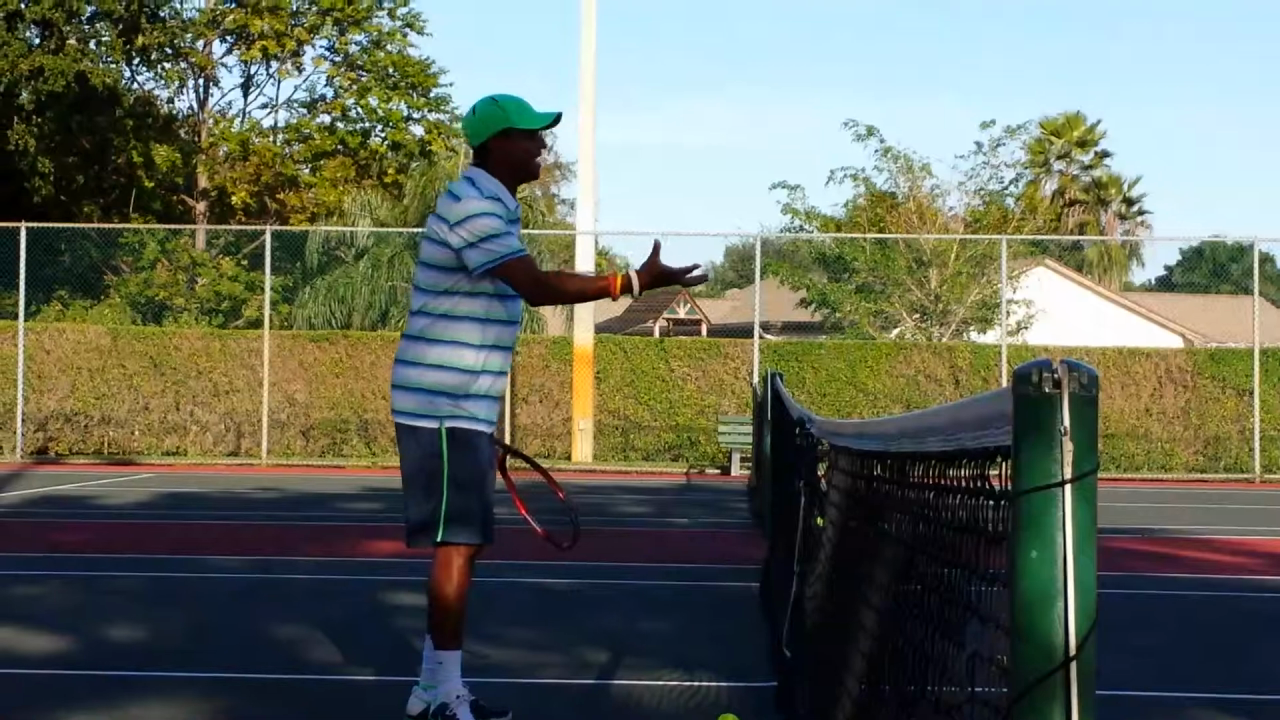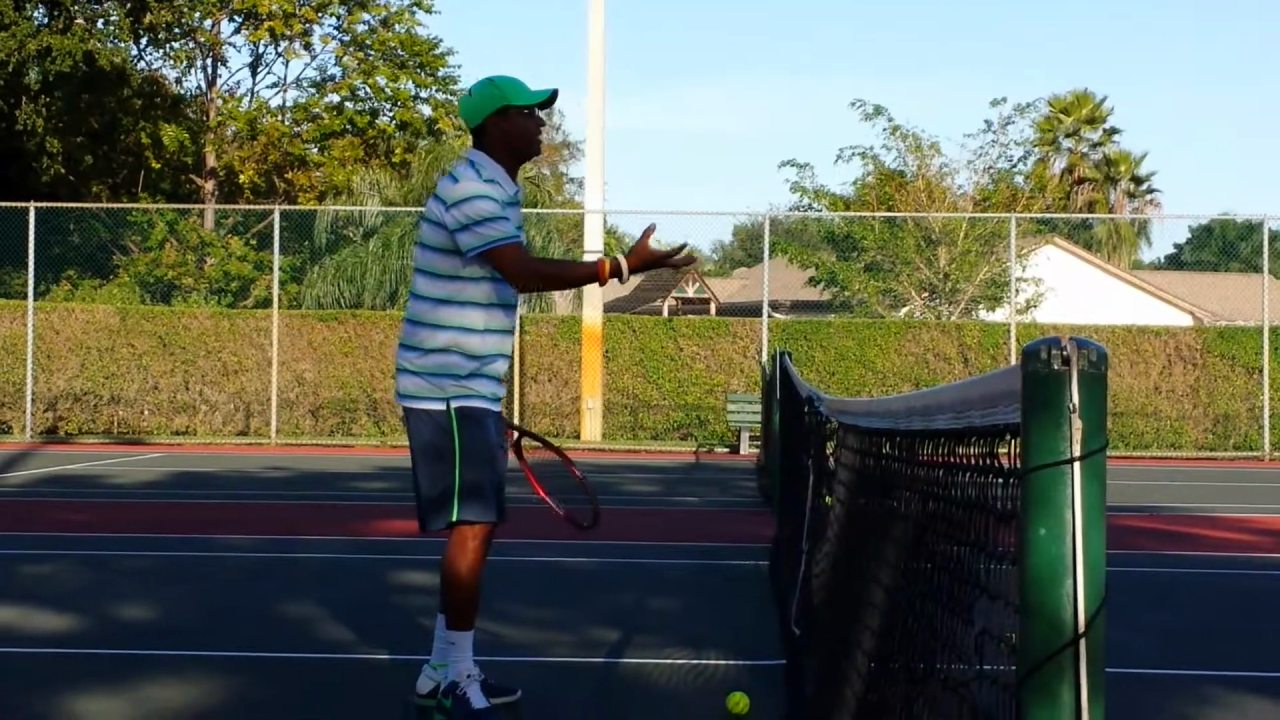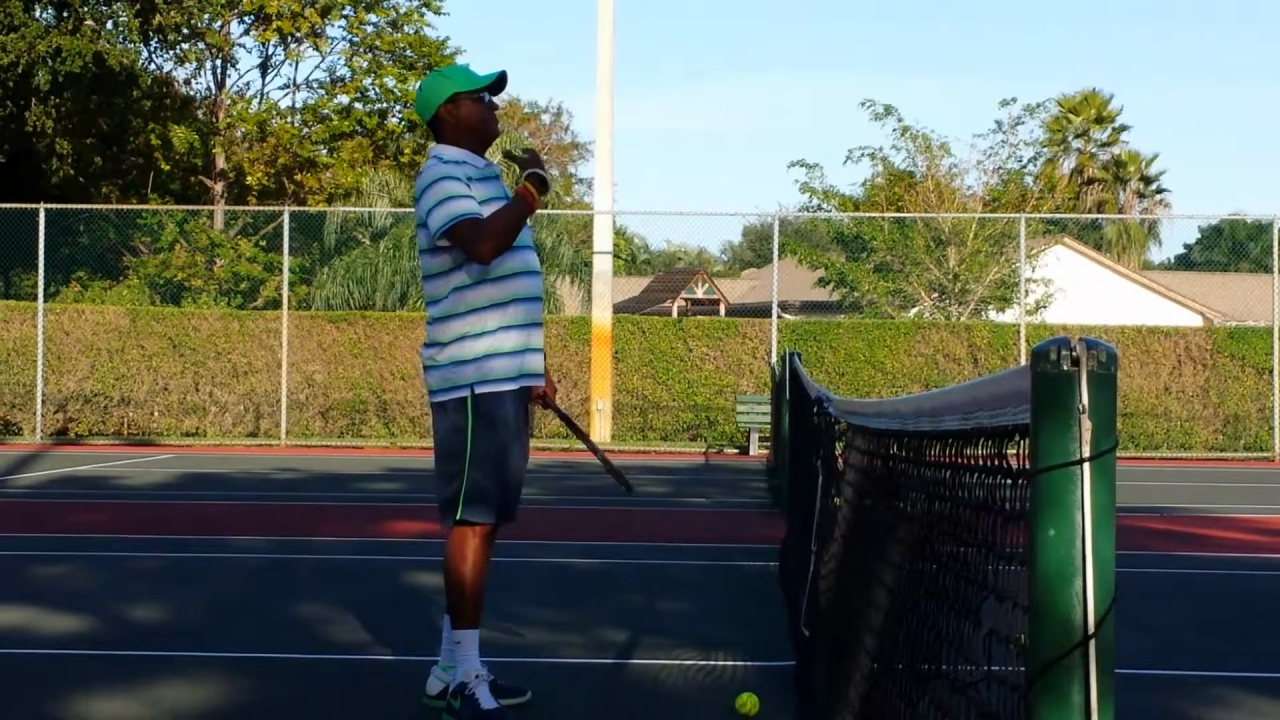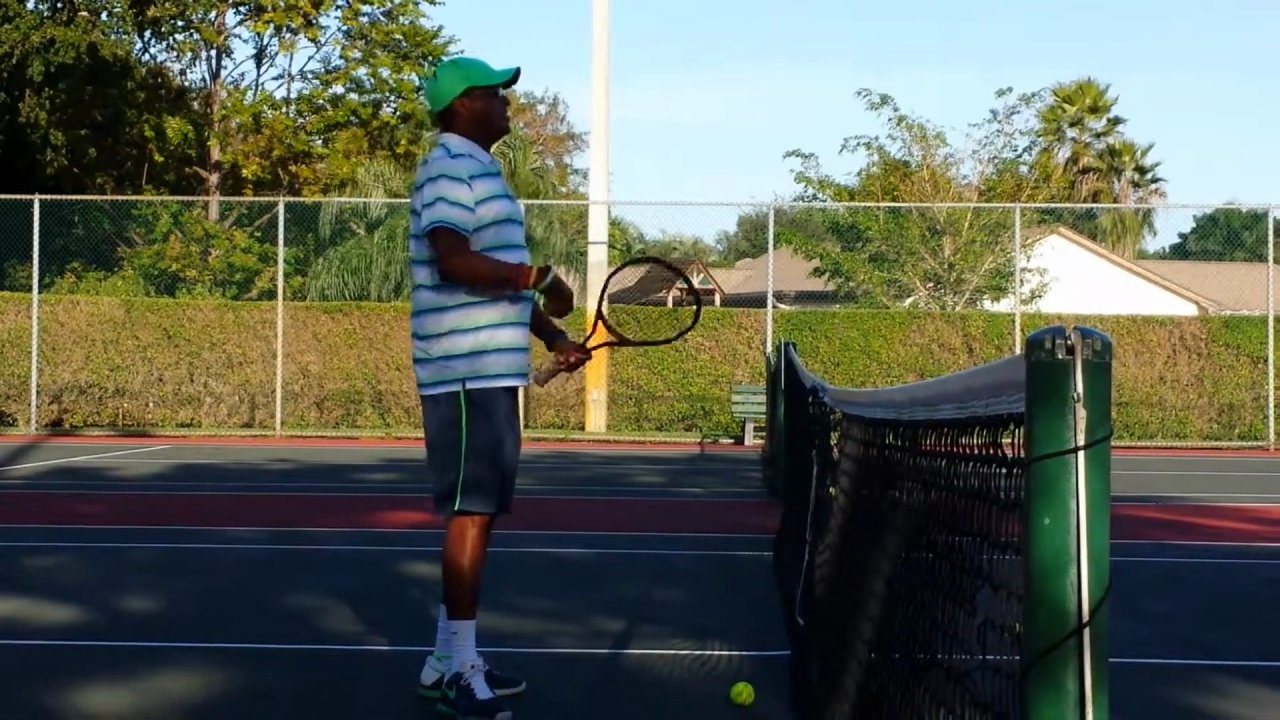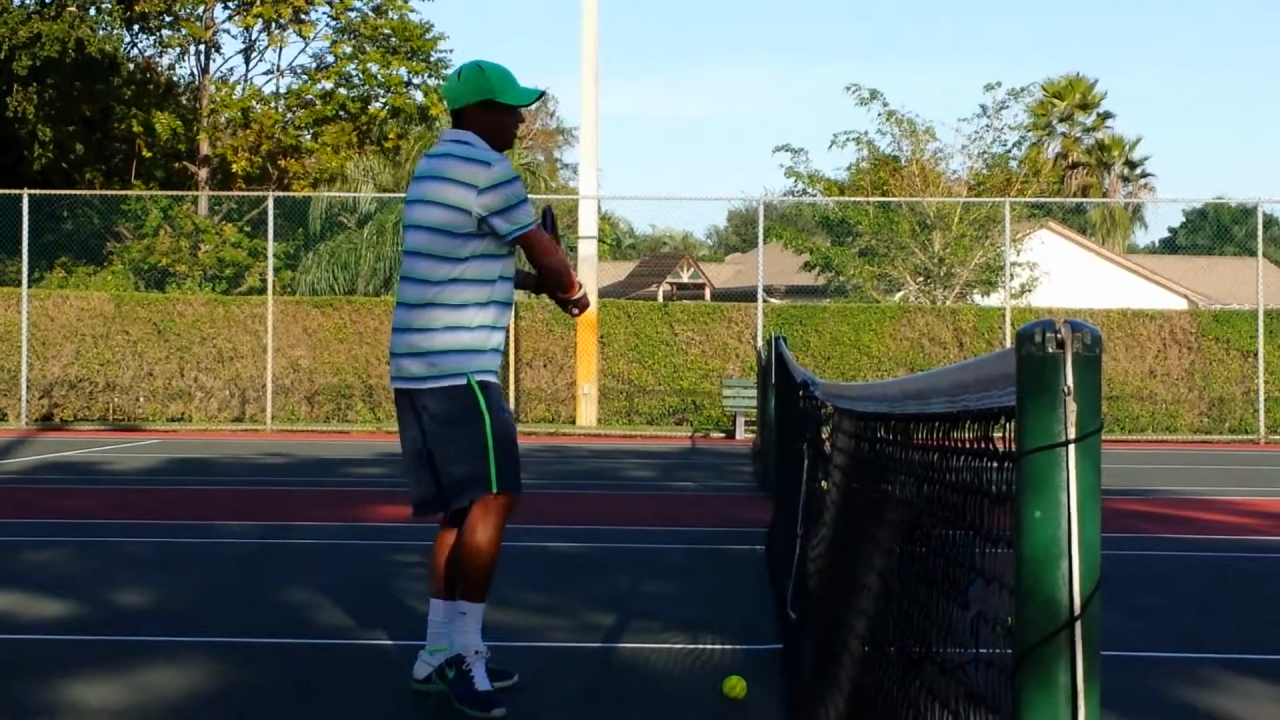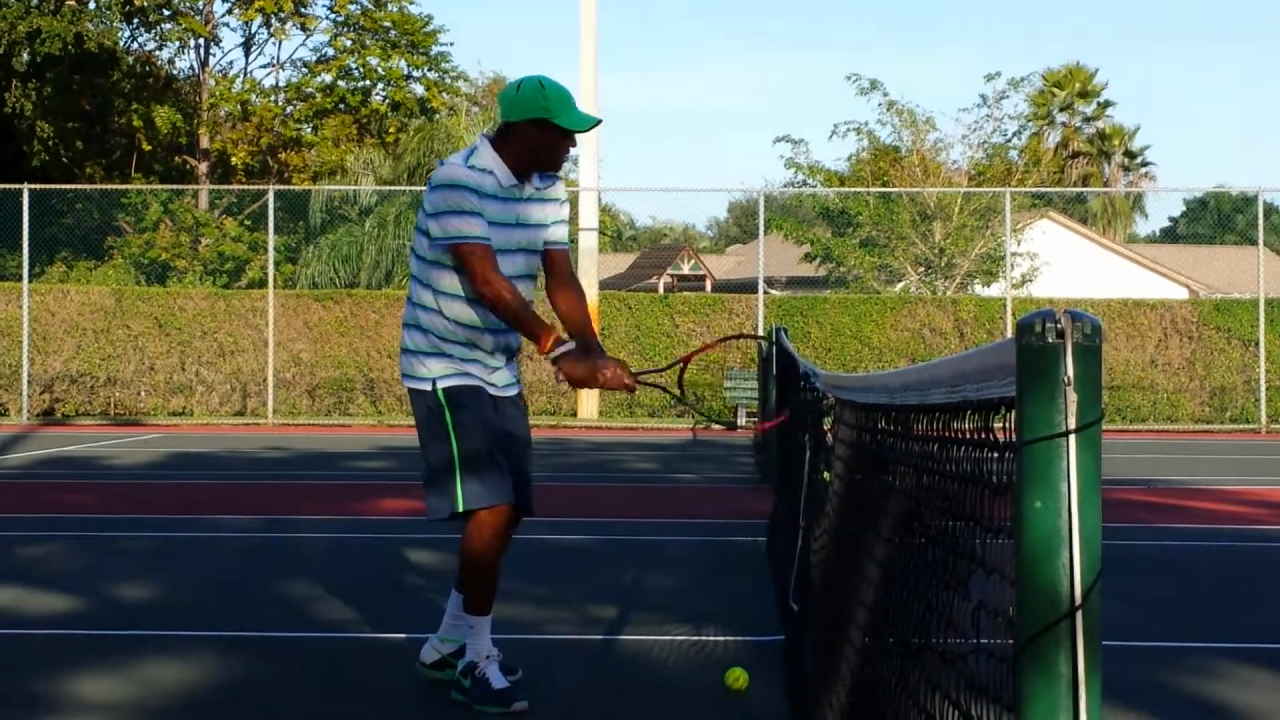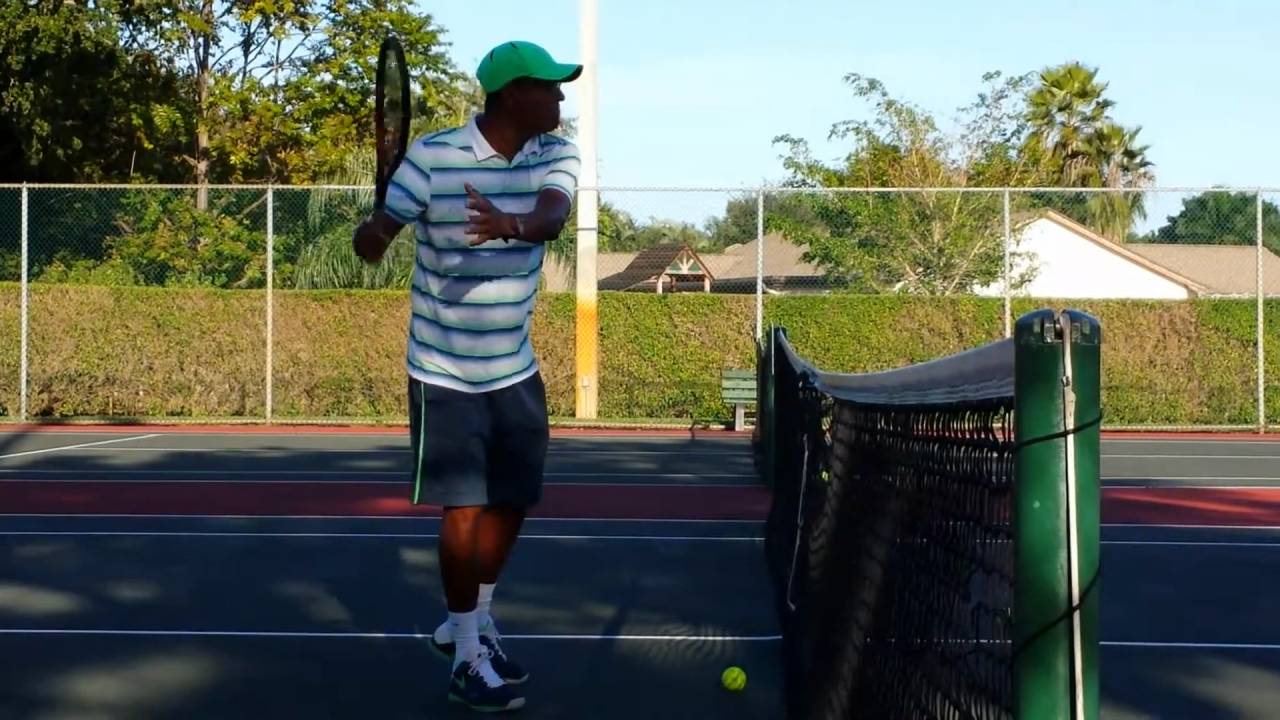
dt=0.7s
person 1, frame 1
left shoulder: (490, 204)
right shoulder: (471, 203)
right elbow: (536, 286)
right wrist: (634, 281)
left hip: (460, 406)
right hip: (443, 407)
left knee: (463, 542)
right knee: (458, 542)
person 1, frame 2
left shoulder: (496, 189)
right shoulder: (470, 186)
right elbow: (523, 274)
right wrist: (623, 266)
left hip: (469, 387)
right hip: (448, 388)
left knee: (477, 523)
right knee: (473, 523)
left ankle: (447, 668)
person 1, frame 3
left shoulder: (481, 174)
right shoulder: (444, 173)
right elbow: (481, 245)
left wrist: (534, 366)
right wrist: (534, 186)
left hip: (501, 376)
right hip: (475, 379)
left knee: (485, 518)
right knee: (474, 519)
left ankle: (458, 667)
person 1, frame 4
left shoulder: (481, 168)
right shoulder: (447, 166)
right elbow: (455, 264)
left wrist: (550, 332)
right wrist: (539, 281)
left hip: (492, 369)
right hip: (466, 372)
left knee: (481, 510)
right knee: (472, 510)
left ankle: (451, 658)
person 1, frame 5
left shoulder: (439, 163)
right shoulder: (487, 168)
right elbow: (541, 251)
left wrist: (541, 285)
right wrist: (572, 289)
left hip: (427, 365)
right hip: (454, 366)
left knee: (461, 506)
right knee: (493, 497)
left ankle: (440, 652)
right ankle: (463, 652)
person 1, frame 6
left shoulder: (545, 190)
right shoulder: (459, 177)
left elbow: (559, 277)
right elbow: (481, 280)
left wrist: (594, 349)
right wrist: (559, 350)
left hip: (497, 374)
right hip: (446, 369)
left knee: (508, 509)
right knee: (491, 508)
left ankle: (449, 642)
right ankle: (475, 660)
person 1, frame 7
left shoulder: (558, 155)
right shoulder: (432, 155)
left elbow: (552, 218)
right elbow: (378, 228)
left wrist: (513, 225)
right wrist: (370, 237)
left hip: (515, 368)
right hip: (445, 370)
left knee: (512, 503)
right knee: (465, 509)
left ankle: (472, 625)
right ankle: (468, 659)
